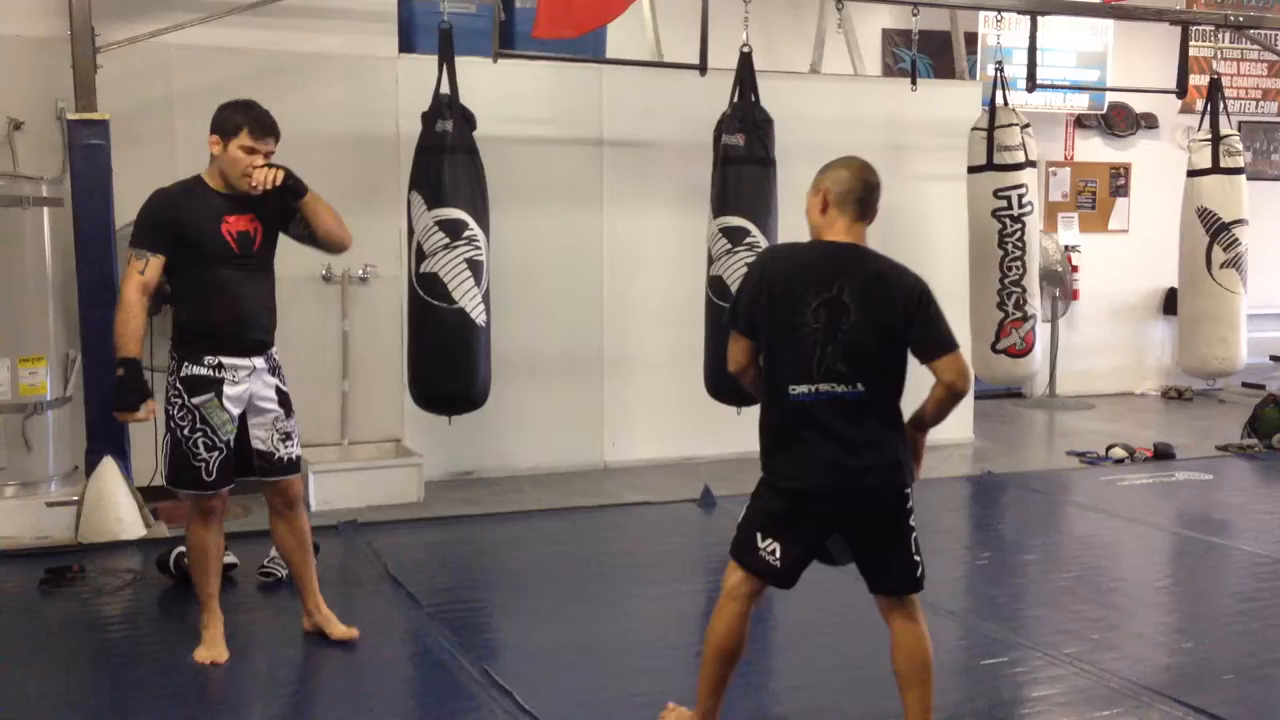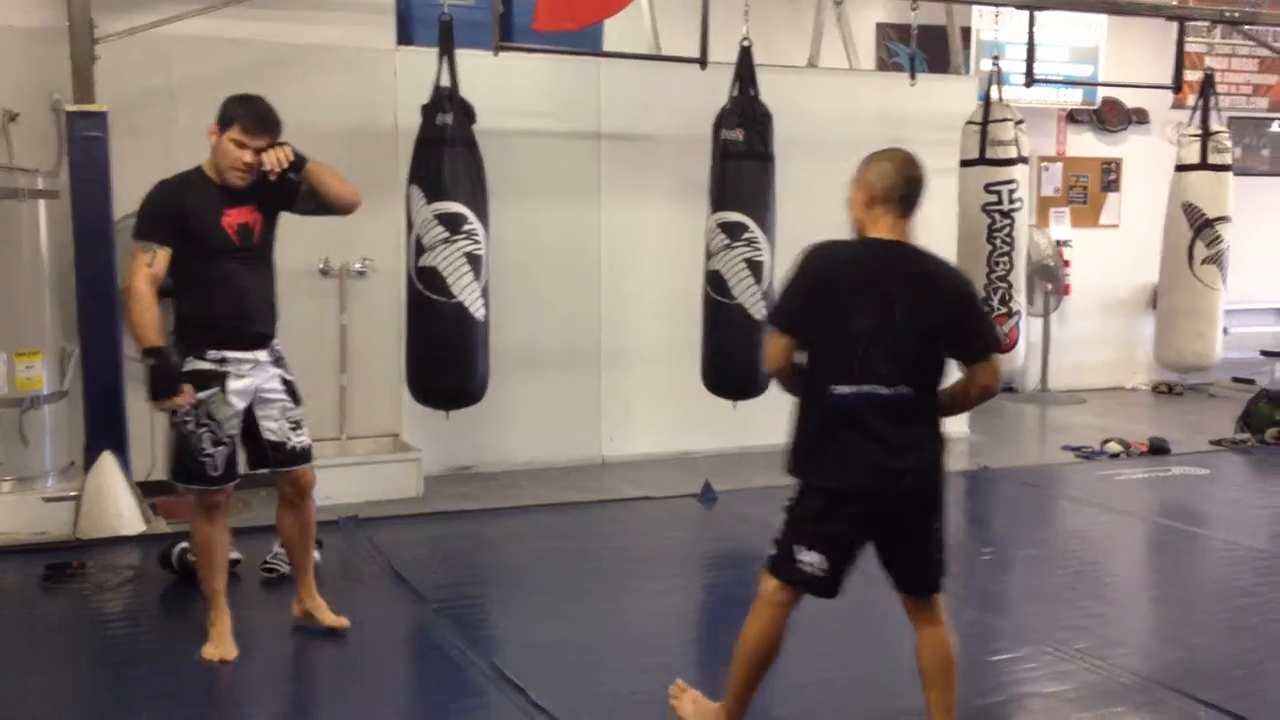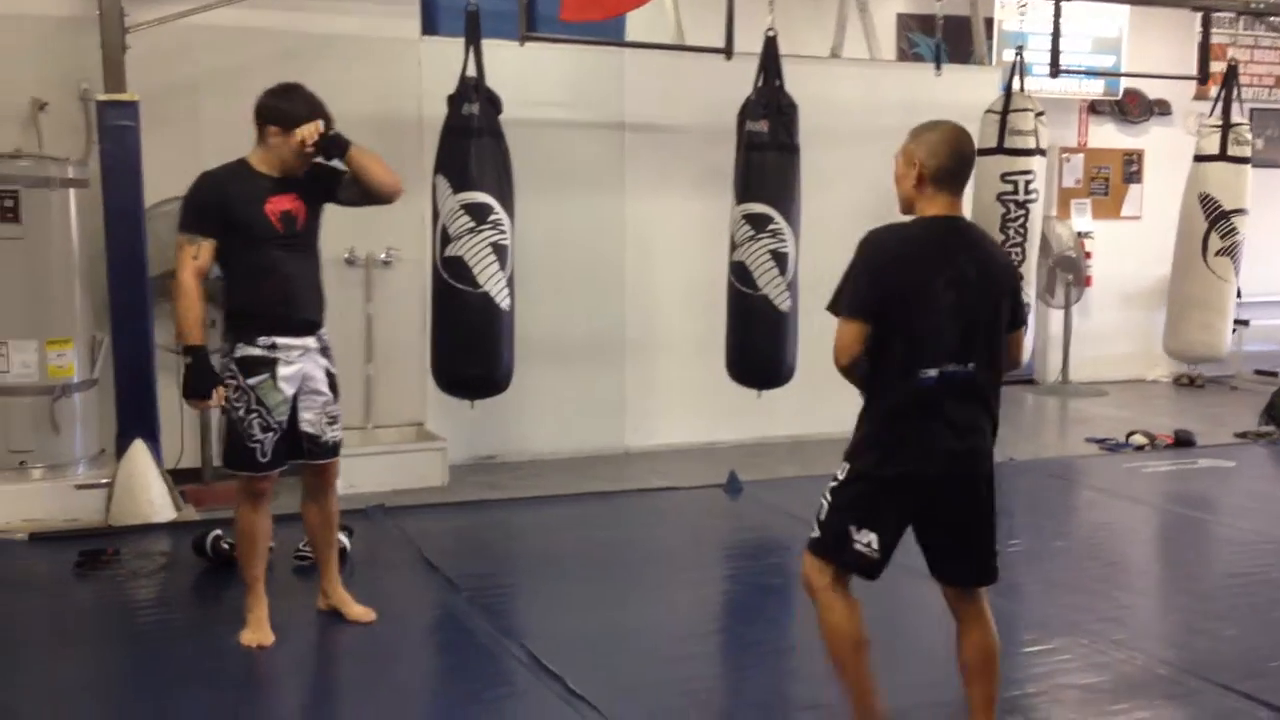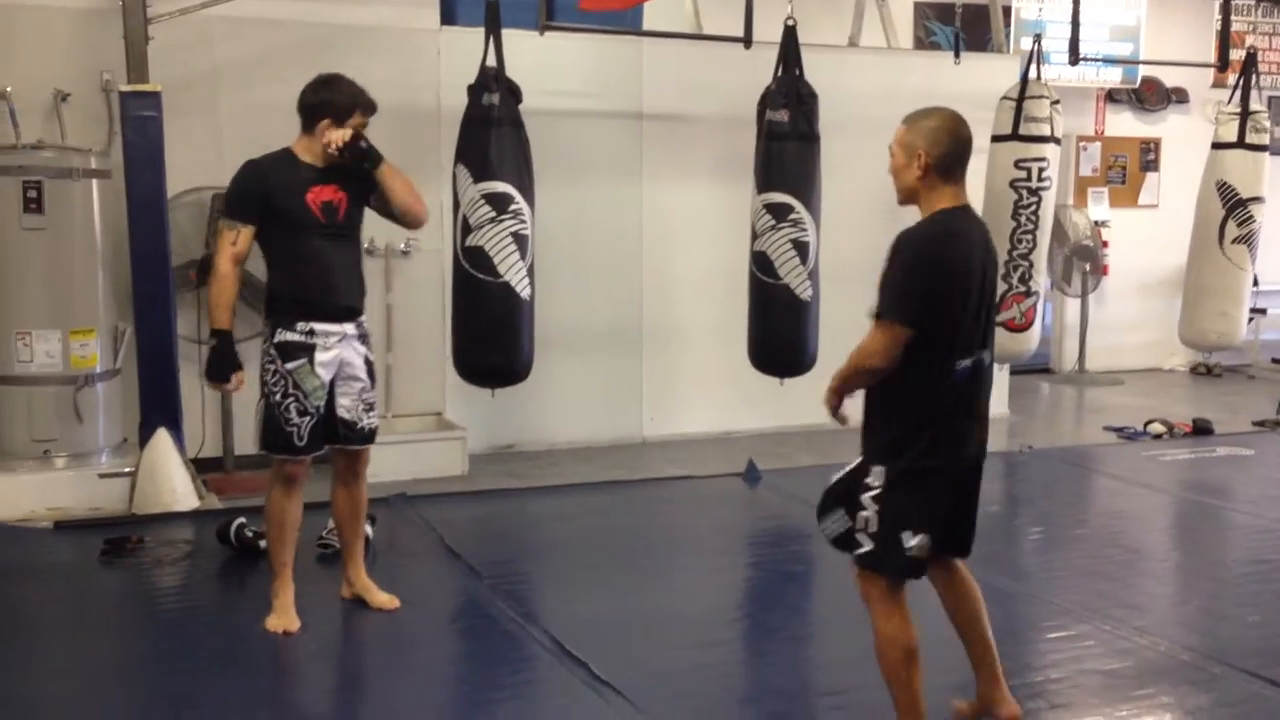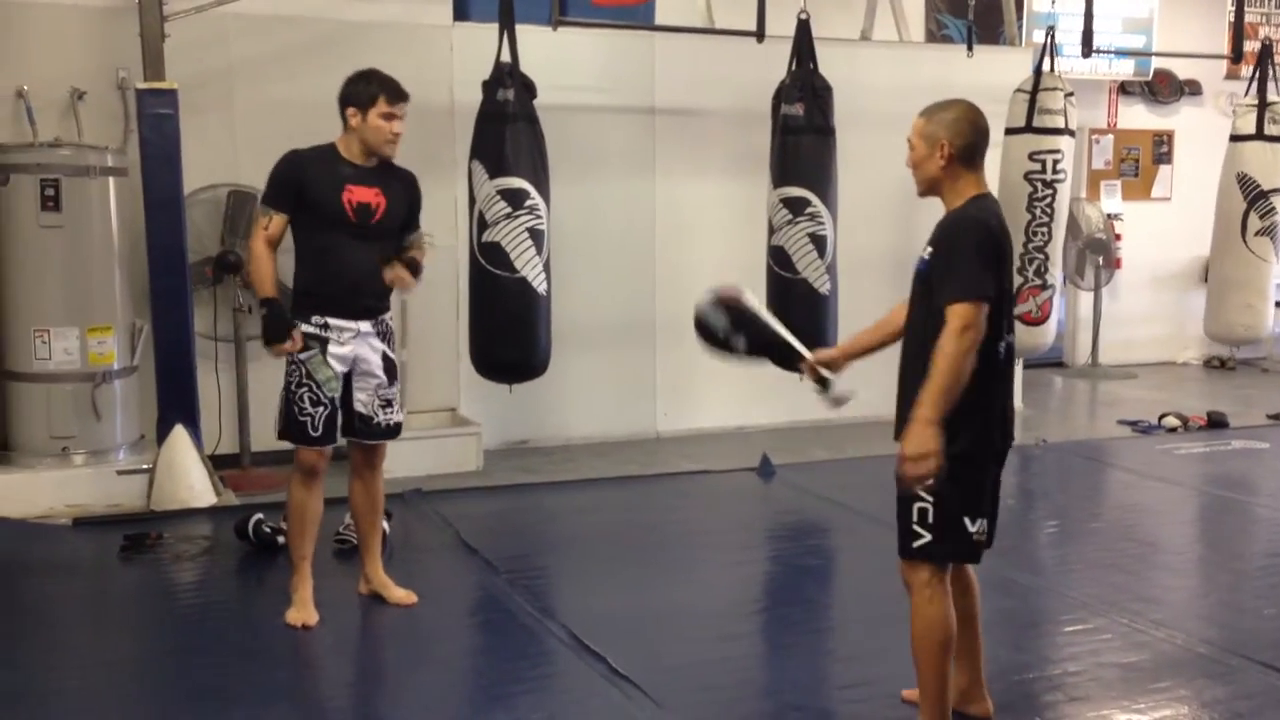
dt=0.3s
person 1, frame 1
left shoulder: (772, 267)
right shoulder: (902, 284)
left elbow: (740, 365)
right elbow: (955, 379)
right wrist: (916, 428)
left hip: (795, 470)
right hip: (879, 472)
left knee: (740, 587)
right knee: (901, 606)
person 1, frame 2
left shoulder: (822, 265)
right shoulder: (947, 283)
left elbow: (777, 361)
right elbow: (985, 381)
left hip: (834, 470)
right hip: (913, 474)
left knee: (776, 594)
right knee: (925, 607)
person 1, frame 3
left shoulder: (886, 246)
right shoulder: (996, 259)
left elbow: (848, 354)
right elbow: (1010, 356)
left hip: (889, 451)
right hip: (967, 454)
left knee: (825, 573)
right knee: (967, 596)
person 1, frame 4
left shoulder: (919, 245)
right shoulder: (975, 235)
left elbow: (880, 353)
left wrist: (839, 387)
left hip: (913, 447)
right hip: (961, 439)
left knee: (880, 584)
right knee: (943, 560)
person 1, frame 5
left shoulder: (970, 227)
right shoulder: (963, 224)
left elbow: (964, 329)
right elbow: (917, 314)
left wrist: (924, 424)
right wrist: (844, 353)
left hip: (959, 436)
right hip: (957, 432)
left knee: (923, 571)
right knee: (948, 562)
person 2, frame 1
left shoulder: (268, 202)
right shoulder: (171, 205)
left elbow: (339, 240)
right elbow: (134, 290)
left wrist: (294, 186)
right wrist: (128, 370)
left hip: (263, 367)
right hip: (202, 372)
left knee: (288, 492)
right knee: (208, 502)
left ankle: (315, 610)
right ankle: (212, 624)
person 2, frame 2
left shoulder: (268, 189)
right shoulder: (173, 196)
left elbow: (348, 200)
right elbow: (143, 283)
left wrist: (299, 162)
right wrist: (158, 360)
left hip: (266, 359)
right hip: (207, 365)
left knee: (299, 480)
right knee: (213, 497)
left ankle: (307, 596)
right ankle: (219, 620)
person 2, frame 3
left shoulder: (312, 179)
right shoulder: (218, 188)
left elbow: (389, 189)
right elbow: (189, 277)
left wrist: (339, 146)
right wrist: (196, 358)
left hip: (313, 347)
right hip: (256, 353)
left knee: (323, 474)
right knee: (257, 483)
left ankle: (331, 587)
right ankle: (256, 607)
person 2, frame 4
left shoulder: (355, 174)
right shoulder: (262, 176)
left elbow: (416, 215)
right elbow: (228, 261)
left wrist: (370, 156)
right wrist: (221, 340)
left hip: (352, 335)
right hip: (296, 339)
left knee: (354, 460)
right knee: (291, 467)
left ankle: (355, 575)
right ankle: (282, 593)
person 2, frame 5
left shoulder: (402, 184)
right shoulder: (301, 168)
left elbow: (411, 250)
right elbow: (262, 243)
left wrist: (408, 268)
right wrist: (273, 308)
left hip: (376, 331)
right hip: (317, 331)
left knee: (370, 455)
right knee: (311, 459)
left ankle: (374, 572)
right ankle: (301, 588)
